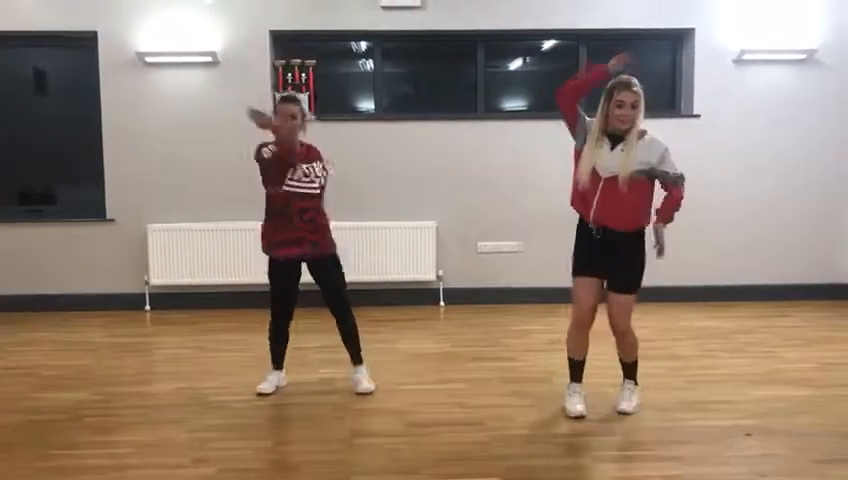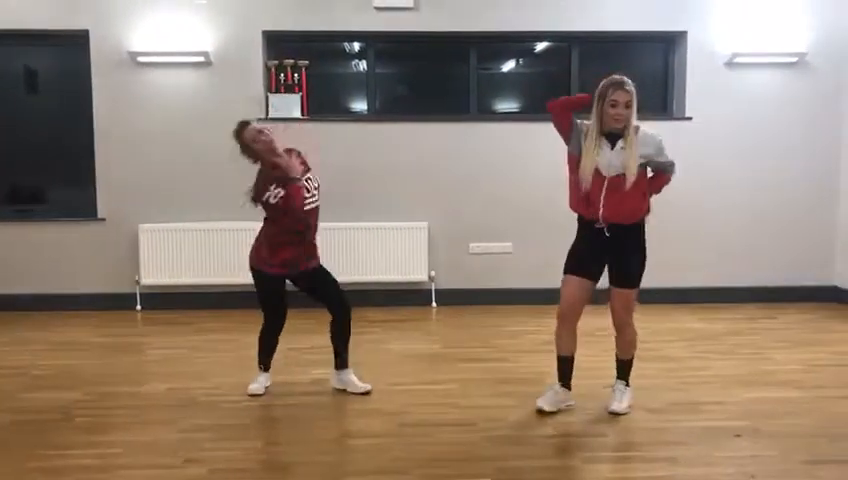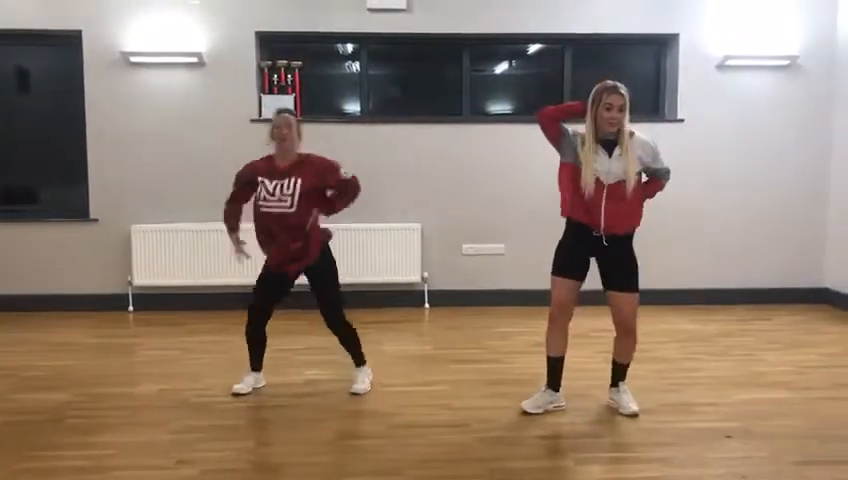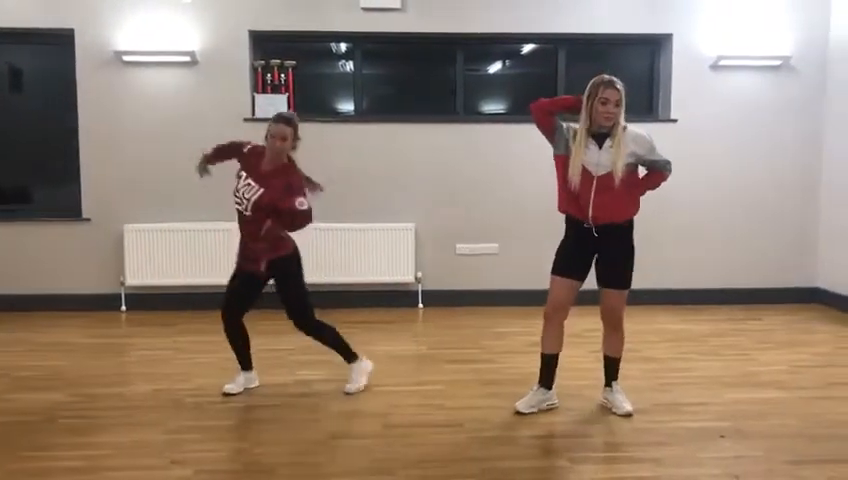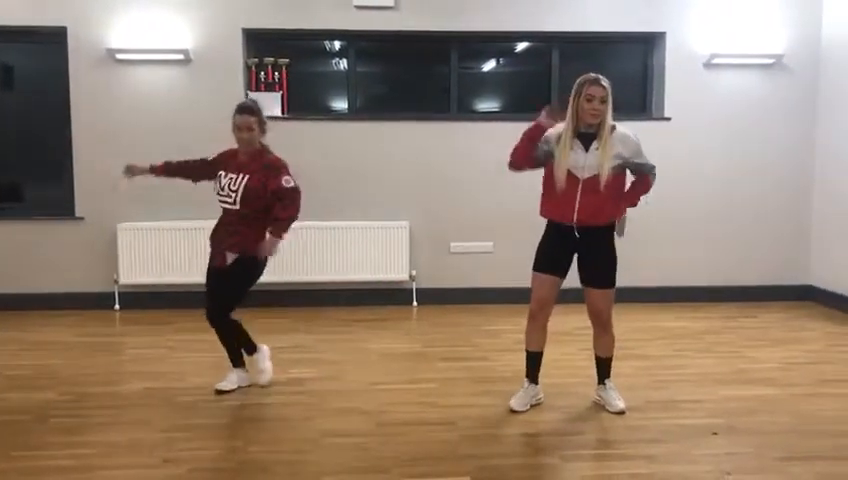
dt=0.3s
person 1, frame 1
left shoulder: (651, 147)
right shoulder: (587, 134)
left elbow: (675, 187)
right elbow: (565, 95)
left wrist: (662, 222)
right wrist: (606, 71)
left hip: (627, 241)
right hip: (589, 235)
left knee: (619, 324)
right knee: (582, 316)
left ankle: (629, 384)
right ankle: (575, 387)
person 1, frame 2
left shoulder: (646, 141)
right shoulder: (581, 136)
left elbow: (666, 171)
right elbow: (555, 106)
left wrist: (643, 195)
right wrist: (593, 98)
left hip: (628, 236)
right hip: (589, 234)
left knee: (622, 319)
right knee: (566, 313)
left ankle: (622, 385)
right ankle: (562, 388)
person 1, frame 3
left shoulder: (640, 147)
right shoulder: (574, 144)
left elbow: (661, 176)
right elbow: (545, 116)
left wrist: (637, 198)
right wrist: (584, 109)
left hip: (619, 242)
right hip: (578, 235)
left knee: (627, 325)
right knee: (558, 315)
left ankle: (618, 389)
right ankle: (552, 391)
person 1, frame 4
left shoulder: (634, 140)
right shoulder: (568, 138)
left elbow: (663, 168)
right elbow: (538, 109)
left wrist: (637, 190)
right wrist: (578, 103)
left hip: (617, 235)
right hip: (577, 232)
left knee: (613, 318)
right knee: (553, 312)
left ankle: (611, 388)
right ankle: (545, 390)
person 1, frame 5
left shoulder: (622, 141)
right shoulder: (556, 141)
left elbow: (646, 175)
right elbow: (517, 163)
left wrist: (626, 203)
right wrist: (538, 128)
left hip: (598, 236)
right hip: (558, 233)
left knee: (601, 317)
right knee: (537, 310)
left ankle: (604, 386)
right ankle: (532, 386)
person 2, frame 1
left shoulder: (313, 153)
right shoulder: (269, 152)
right elbow: (289, 160)
right wrist: (279, 132)
left hip: (318, 242)
right hip: (282, 246)
left knee: (341, 306)
right knee: (282, 312)
left ankle: (359, 370)
right ankle: (276, 372)
person 2, frame 2
left shoulder: (295, 157)
right shoulder: (268, 177)
right elbow: (295, 212)
right wrist: (294, 177)
left hip: (303, 256)
right hip: (270, 261)
left knee: (341, 307)
right knee: (275, 321)
left ankle: (342, 373)
right ankle: (263, 373)
person 2, frame 3
left shoulder: (314, 166)
right shoulder: (255, 169)
left elbow: (351, 187)
right elbow: (235, 200)
left wrist: (322, 210)
right wrist: (234, 235)
left hip: (314, 255)
right hip: (278, 258)
left knee: (335, 317)
right knee: (256, 317)
left ankle: (361, 369)
right ankle: (255, 374)
person 2, frame 4
left shoulder: (291, 178)
right shoulder: (252, 155)
left elbow: (301, 217)
right elbow: (232, 148)
left wrist: (272, 225)
right wrist: (208, 158)
left hip: (280, 258)
right hip: (250, 255)
left knee: (304, 321)
right knee: (230, 314)
left ankle: (357, 363)
right ankle: (247, 374)
person 2, frame 5
left shoulder: (272, 165)
right shoulder: (228, 159)
left elbow: (289, 200)
right elbow: (193, 169)
left wrist: (275, 234)
right wrist: (149, 169)
left hip: (249, 252)
right hip: (222, 248)
left knee: (219, 312)
right knee: (215, 312)
left ankle: (258, 352)
right ankle: (240, 370)
